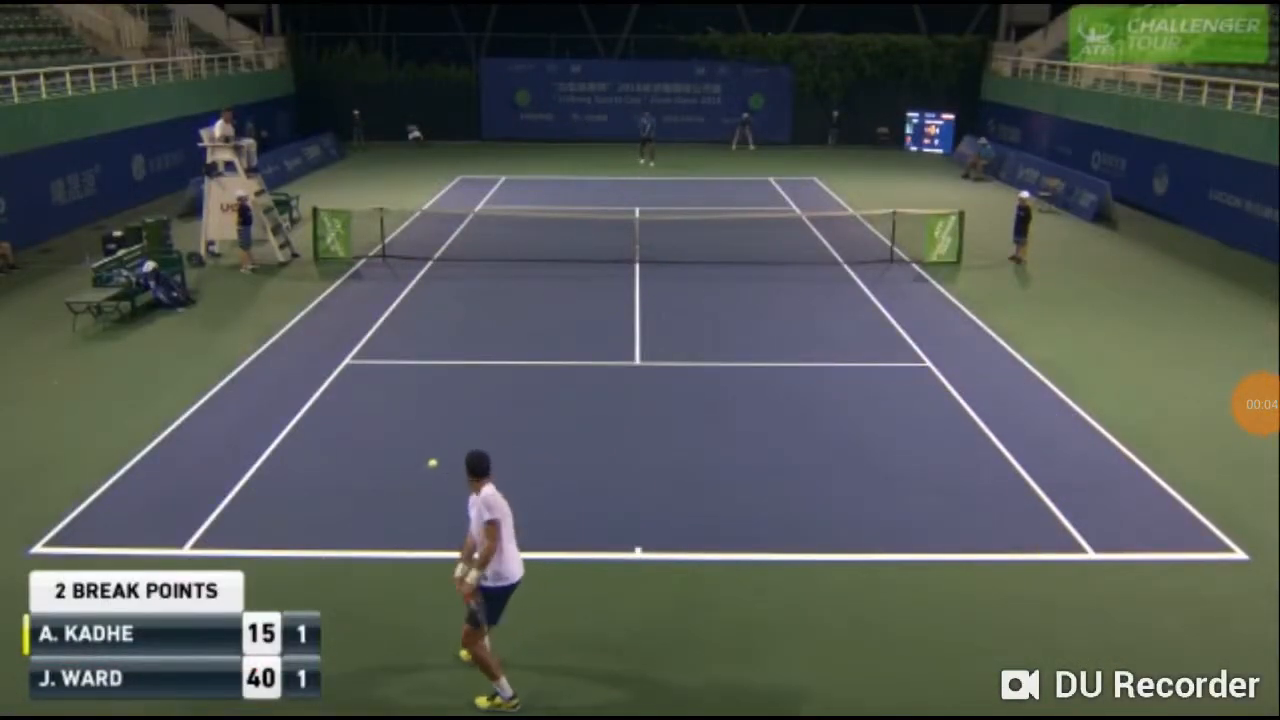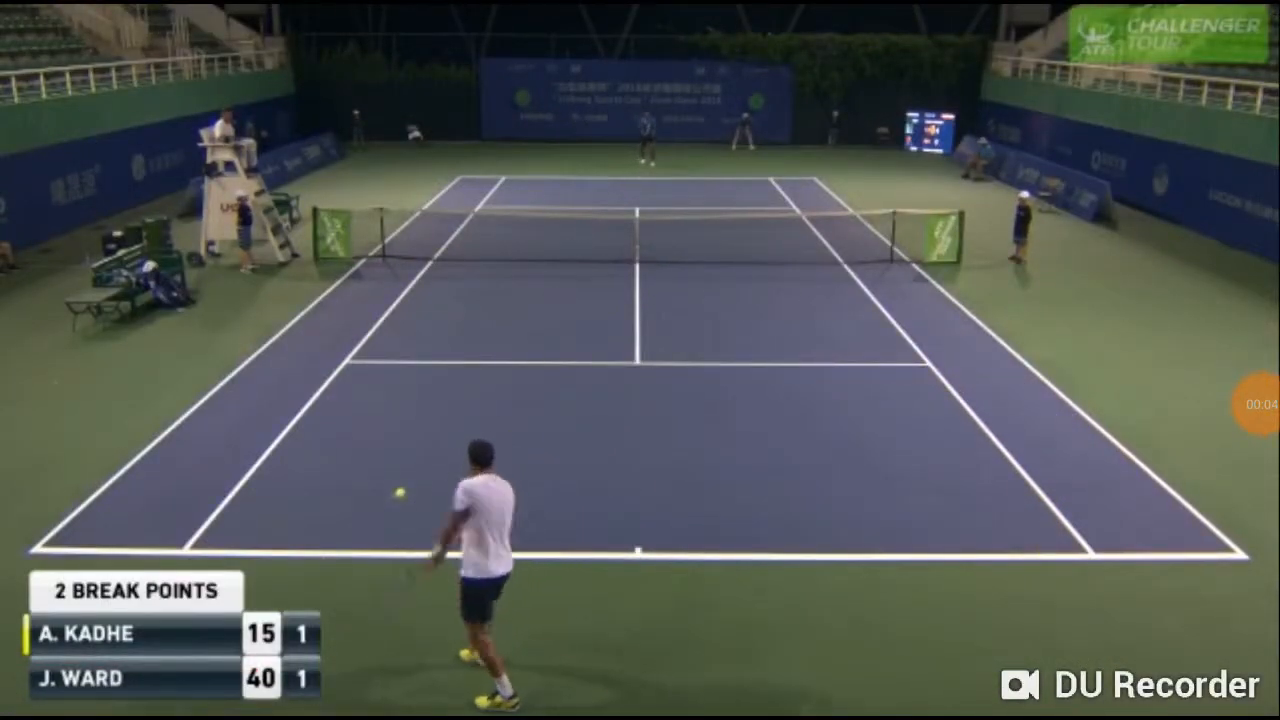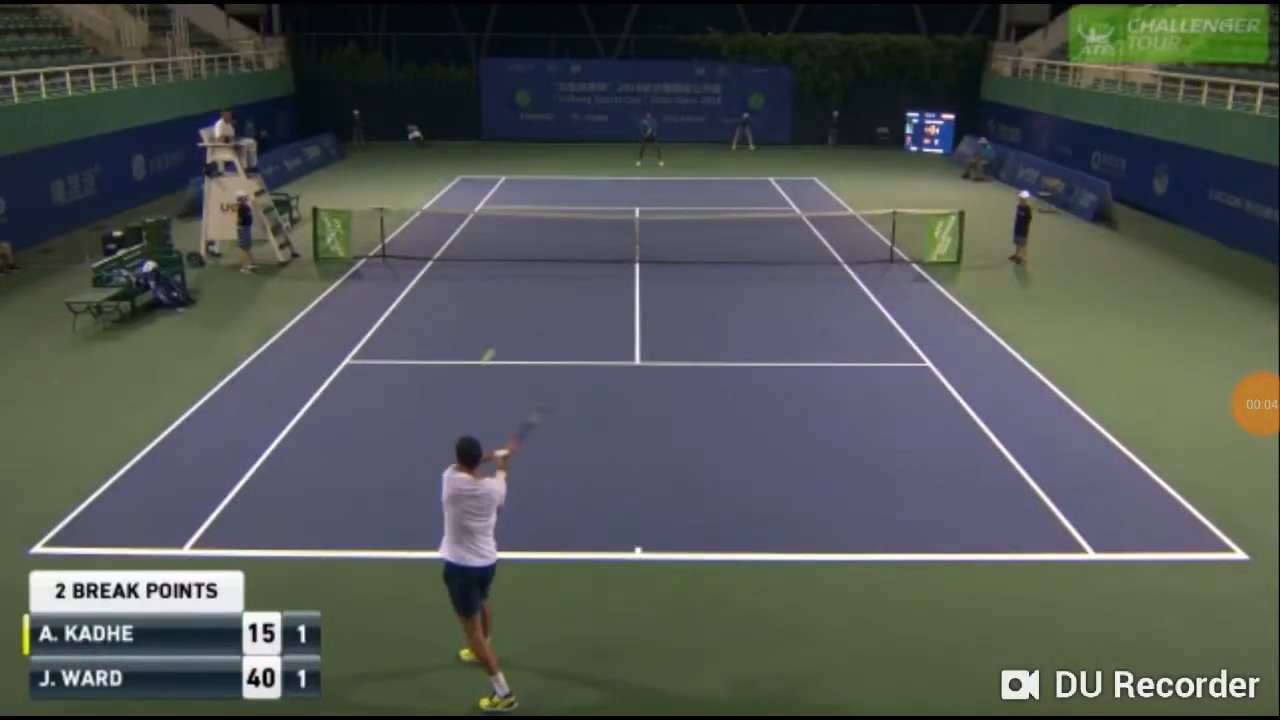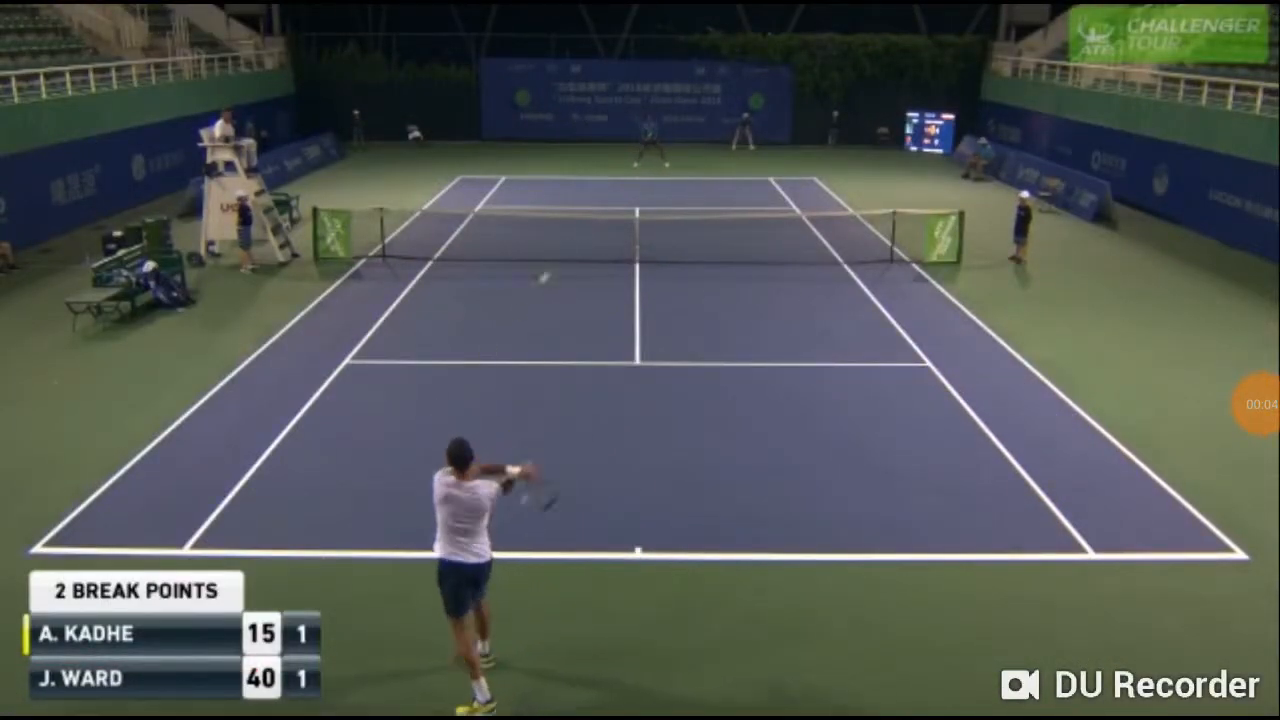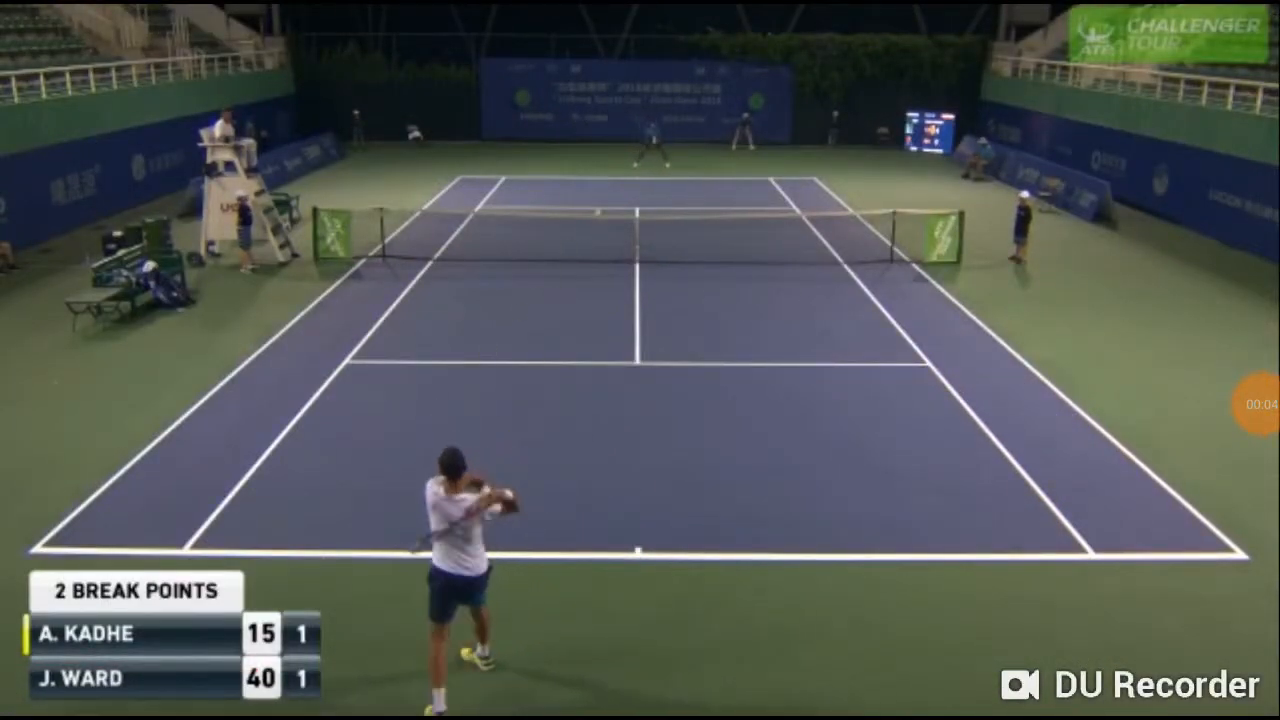
dt=0.1s
person 1, frame 1
left shoulder: (486, 499)
right shoulder: (478, 498)
left elbow: (492, 545)
right elbow: (473, 539)
left wrist: (473, 577)
right wrist: (461, 570)
left hip: (499, 579)
right hip: (501, 573)
left knee: (469, 638)
right knee: (470, 596)
left ankle: (507, 697)
right ankle: (483, 650)
person 1, frame 2
left shoulder: (469, 487)
right shoulder: (505, 488)
left elbow: (452, 527)
left wrist: (438, 552)
left hip: (479, 573)
right hip: (503, 566)
left knee: (477, 633)
right knee: (480, 612)
left ankle: (506, 694)
right ankle: (482, 652)
person 1, frame 3
left shoulder: (450, 478)
right shoulder: (496, 488)
left wrist: (498, 454)
right wrist: (503, 457)
left hip: (458, 564)
right hip: (487, 560)
left knee: (472, 629)
right knee: (480, 605)
left ankle: (504, 694)
right ankle: (482, 650)
person 1, frame 4
left shoulder: (441, 479)
right shoulder: (487, 491)
left elbow: (477, 471)
left wrist: (511, 470)
left hip: (450, 562)
right hip: (480, 560)
left knee: (460, 630)
right knee: (478, 604)
left ankle: (484, 699)
right ankle: (483, 652)
person 1, frame 5
left shoulder: (433, 489)
right shoulder: (476, 503)
left elbow: (461, 482)
left wrist: (490, 492)
left hip: (444, 571)
right hip: (477, 570)
left knee: (438, 637)
right knee: (479, 610)
left ankle: (439, 707)
right ankle: (484, 654)
